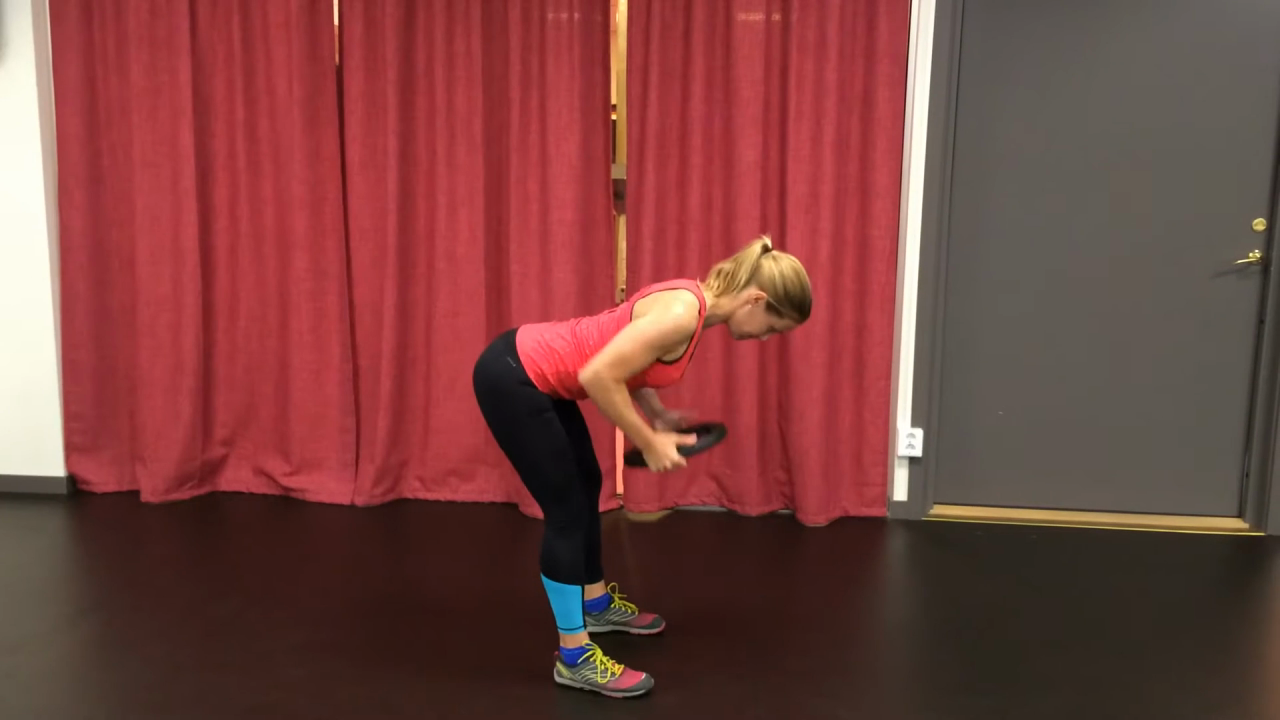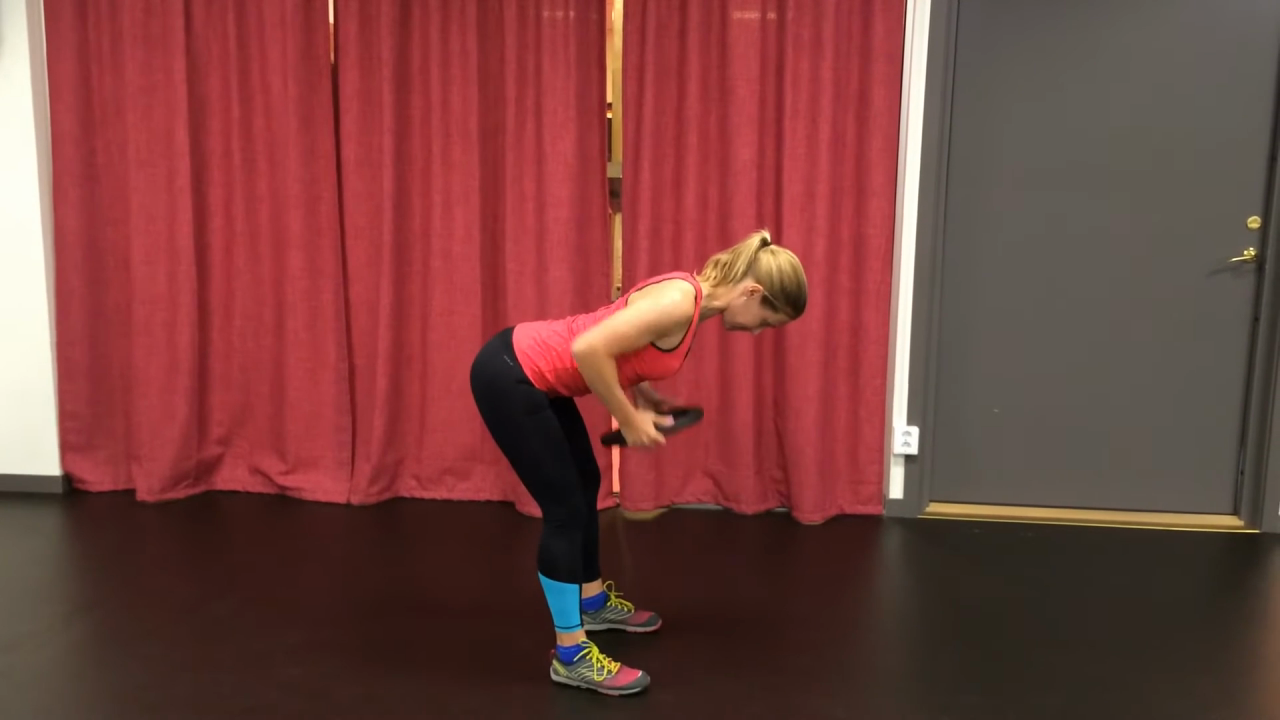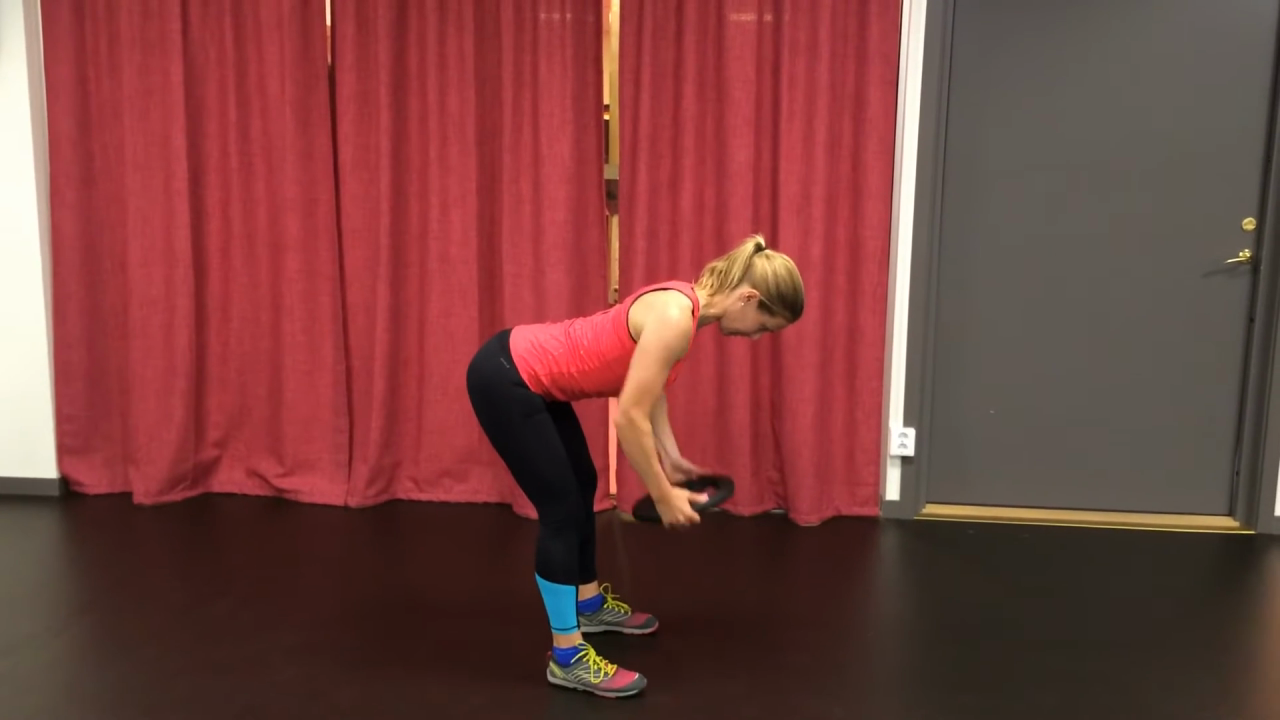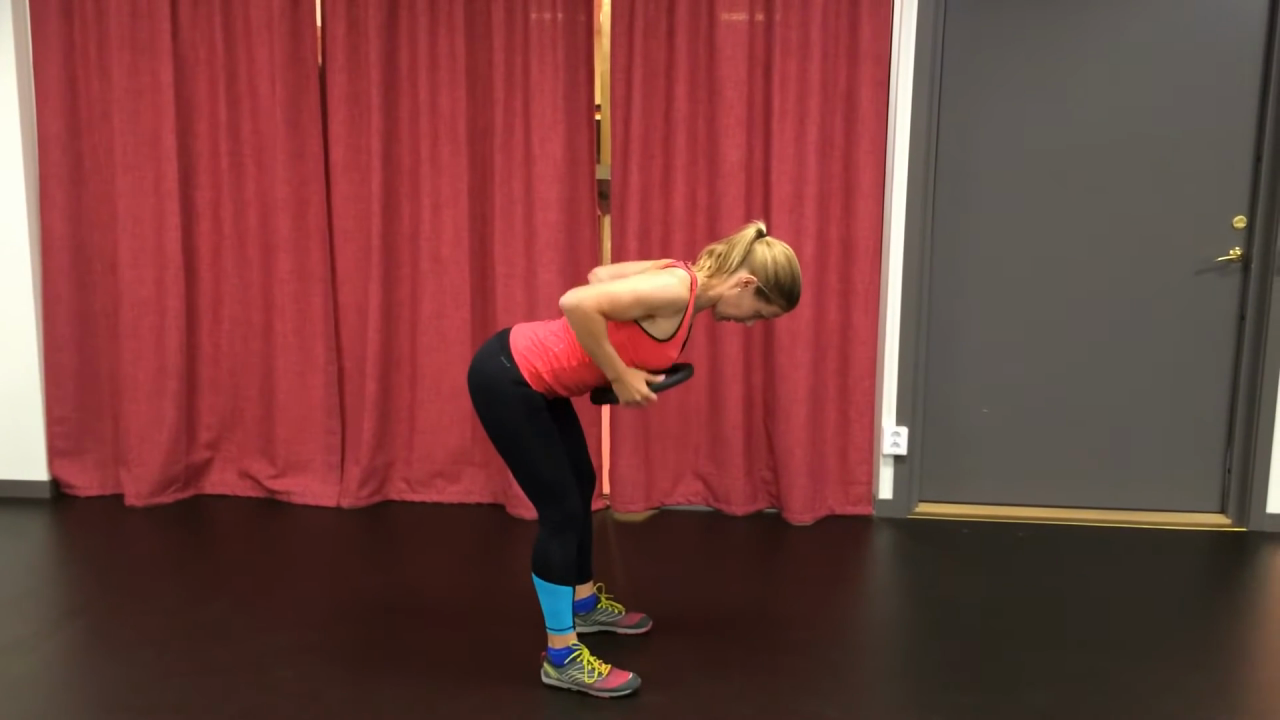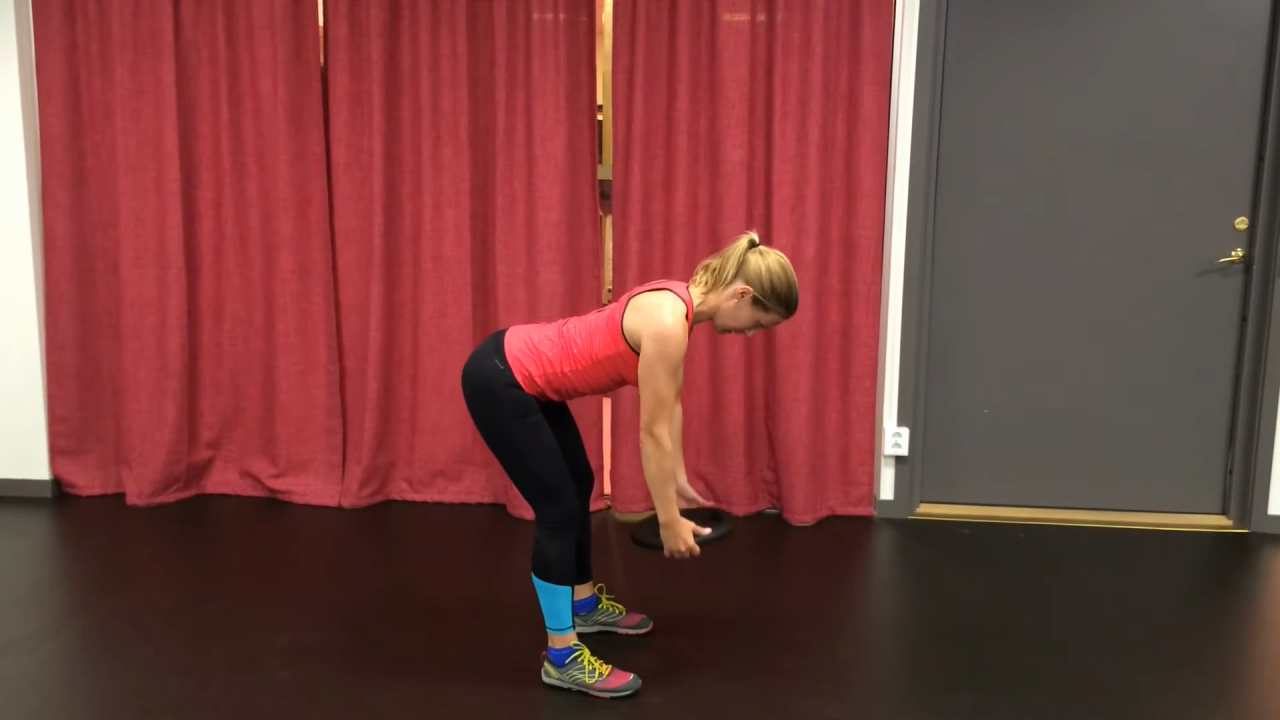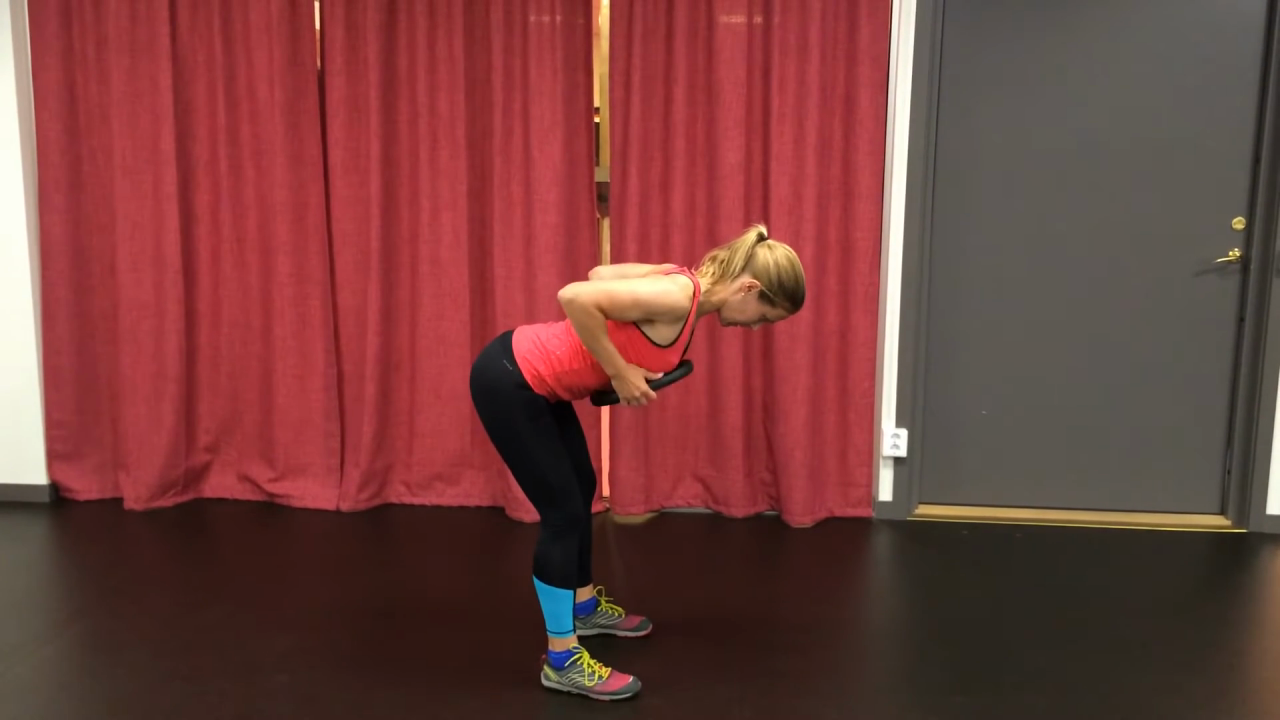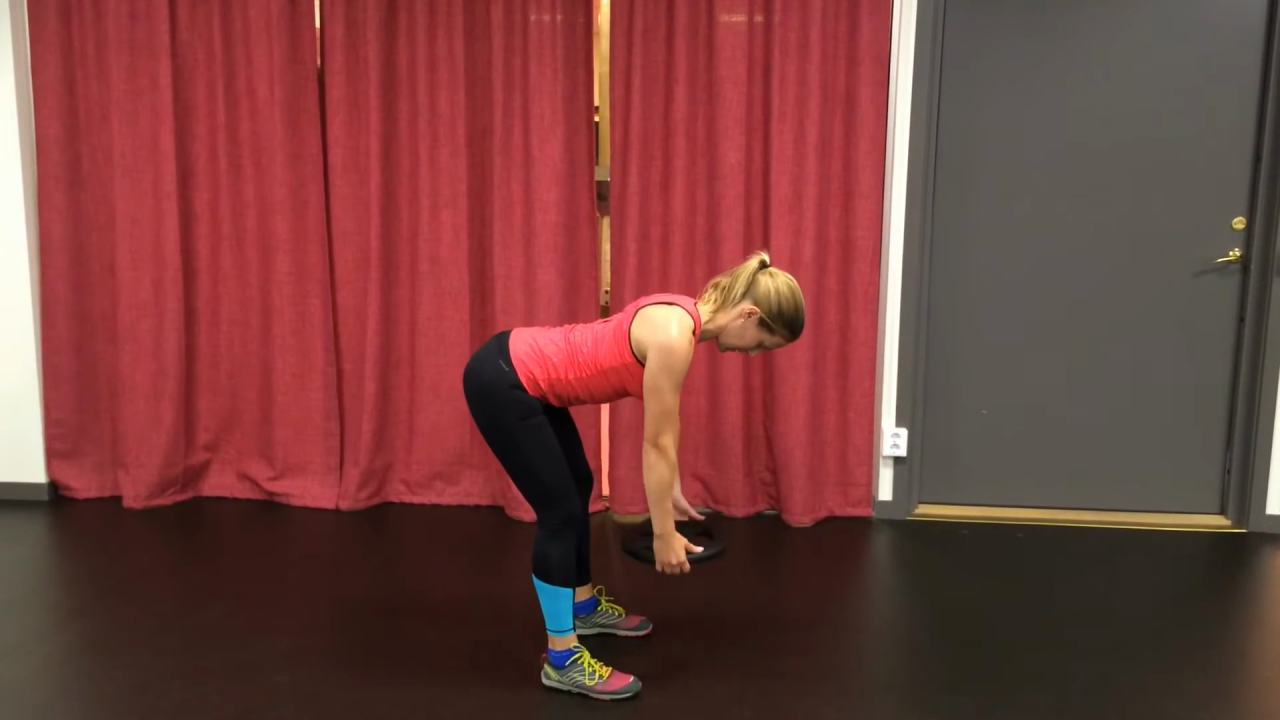
dt=0.7s
person 1, frame 1
left shoulder: (692, 300)
right shoulder: (681, 316)
right elbow: (597, 377)
left wrist: (658, 418)
right wrist: (649, 443)
left hip: (535, 372)
right hip: (511, 377)
left knee: (586, 485)
right knee: (567, 508)
left ankle: (596, 603)
right ankle: (574, 657)
person 1, frame 2
left shoulder: (686, 292)
right shoulder: (679, 304)
right elbow: (587, 349)
left wrist: (642, 395)
right wrist: (629, 418)
left hip: (533, 370)
right hip: (509, 377)
left knee: (585, 484)
right knee: (565, 507)
left ankle: (594, 601)
right ankle: (570, 655)
person 1, frame 3
left shoulder: (685, 303)
right shoulder: (675, 317)
left elbow: (640, 376)
right elbow: (629, 419)
left wrist: (669, 454)
right wrist: (665, 496)
left hip: (529, 371)
right hip: (504, 377)
left knee: (581, 486)
right knee: (562, 508)
left ankle: (590, 604)
right ankle: (567, 657)
person 1, frame 4
left shoulder: (679, 278)
right shoulder: (675, 290)
left elbow: (598, 277)
right elbow: (575, 302)
left wrist: (629, 363)
right wrist: (621, 377)
left hip: (530, 370)
right hip: (507, 377)
left knee: (580, 485)
right knee: (561, 509)
left ankle: (585, 604)
right ankle: (562, 657)
person 1, frame 5
left shoulder: (680, 304)
right shoulder: (668, 321)
left elbow: (666, 408)
right elbow: (653, 431)
left wrist: (678, 482)
right wrist: (670, 520)
left hip: (525, 372)
right hip: (499, 379)
left knee: (578, 486)
right knee: (559, 509)
left ankle: (585, 604)
right ankle: (562, 657)
person 1, frame 6
left shoulder: (684, 284)
right shoulder: (676, 297)
left elbow: (598, 275)
right elbow: (575, 296)
left wrist: (628, 364)
right wrist: (622, 373)
left hip: (532, 373)
right hip: (509, 380)
left knee: (581, 488)
right knee: (563, 511)
left ankle: (585, 607)
right ankle: (562, 660)
person 1, frame 7
left shoulder: (684, 317)
right shoulder: (674, 336)
left elbow: (661, 433)
right elbow: (657, 443)
left wrist: (673, 494)
right wrist: (664, 534)
left hip: (523, 371)
right hip: (501, 380)
left knee: (577, 486)
right knee: (561, 511)
left ankle: (584, 606)
right ankle: (563, 659)
